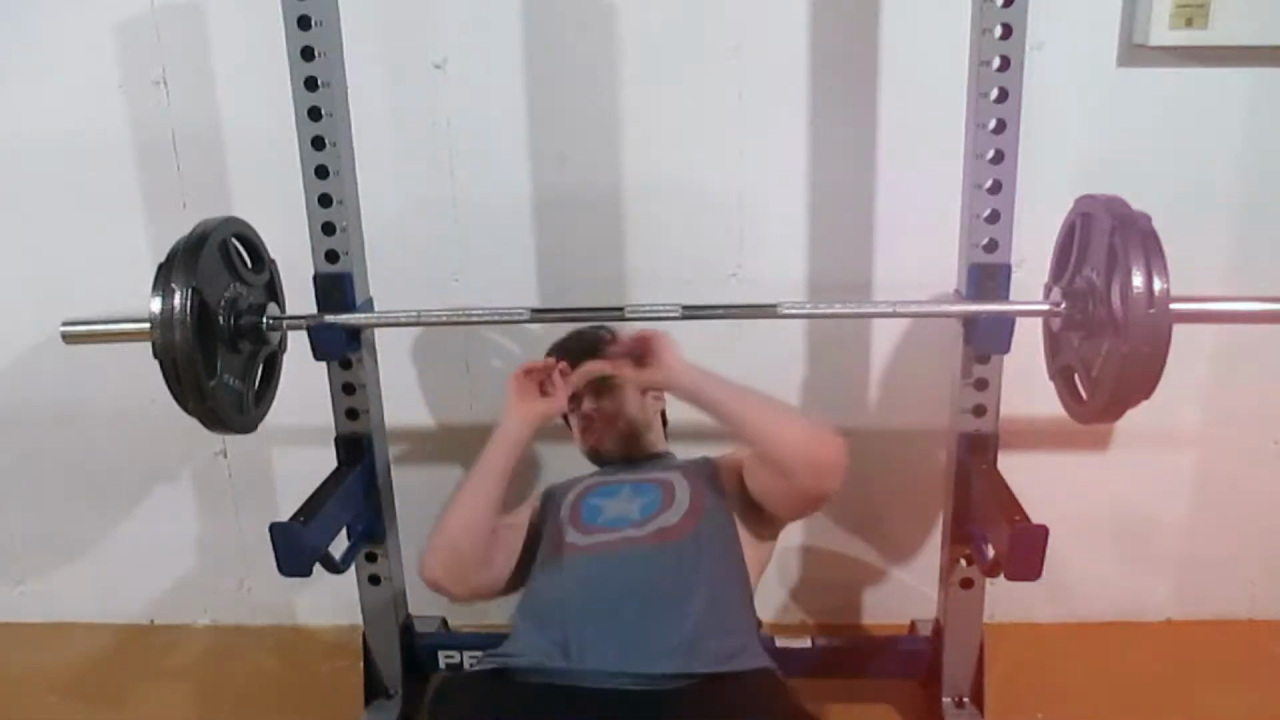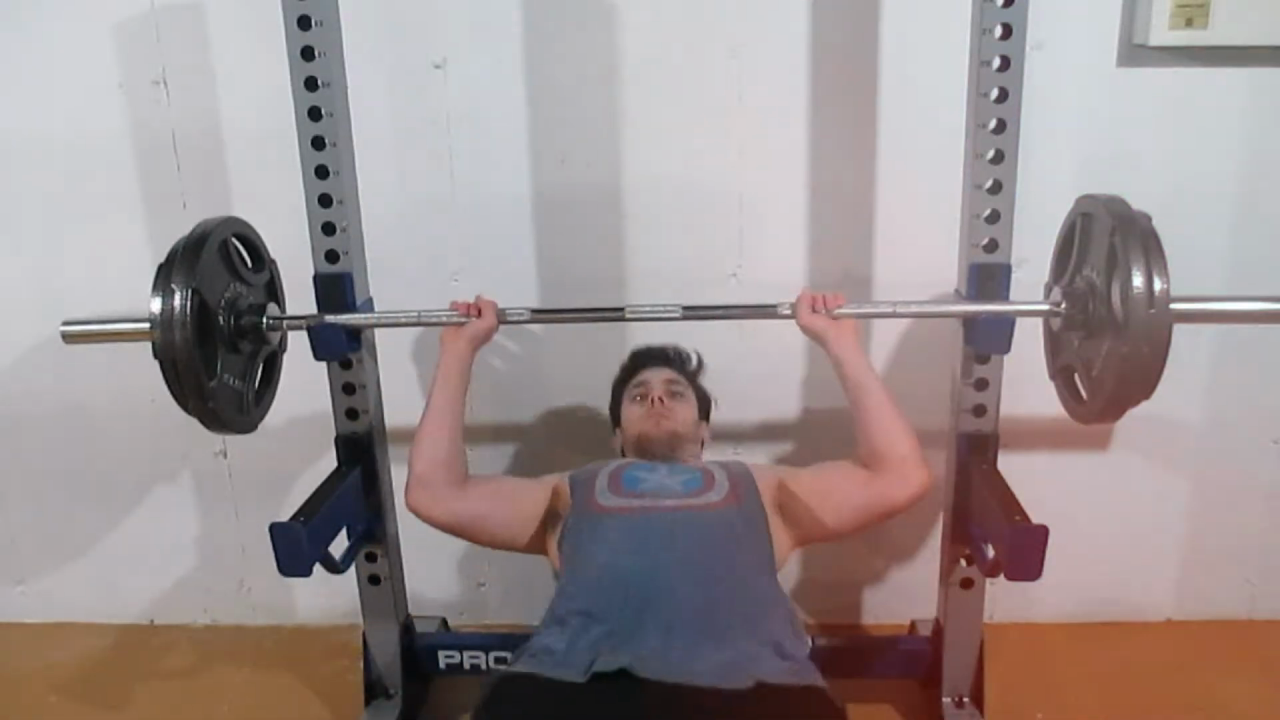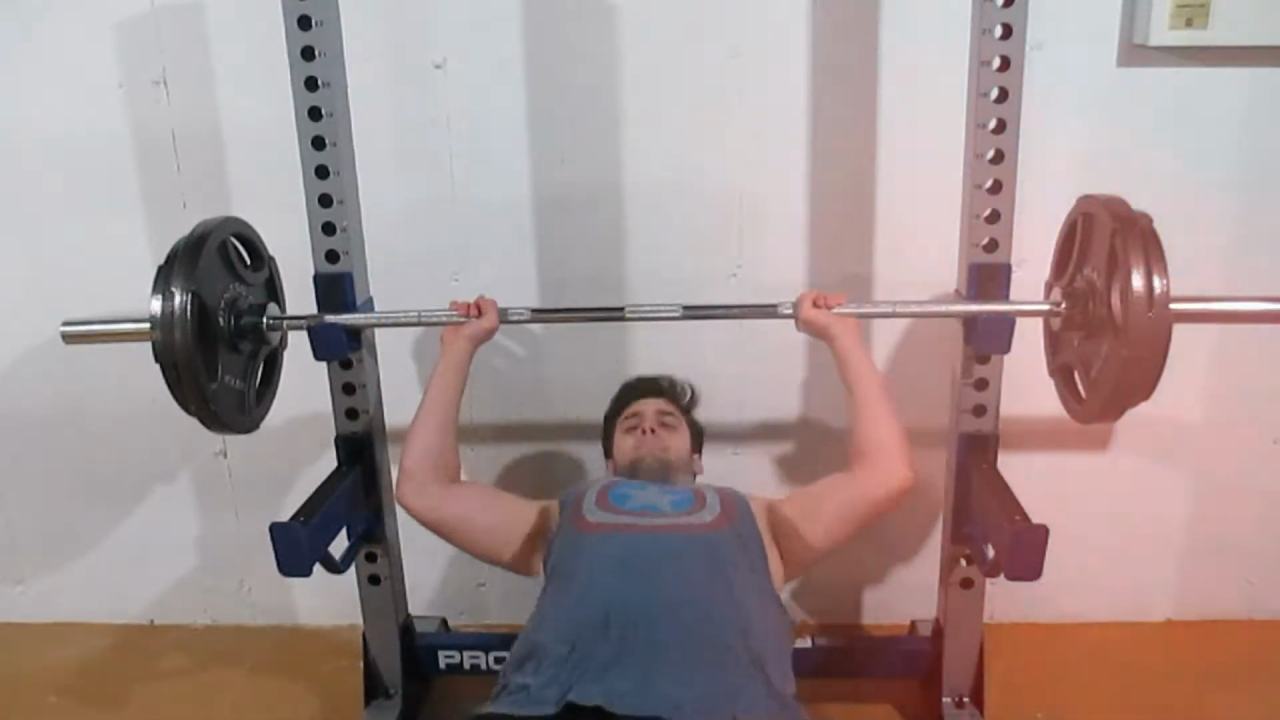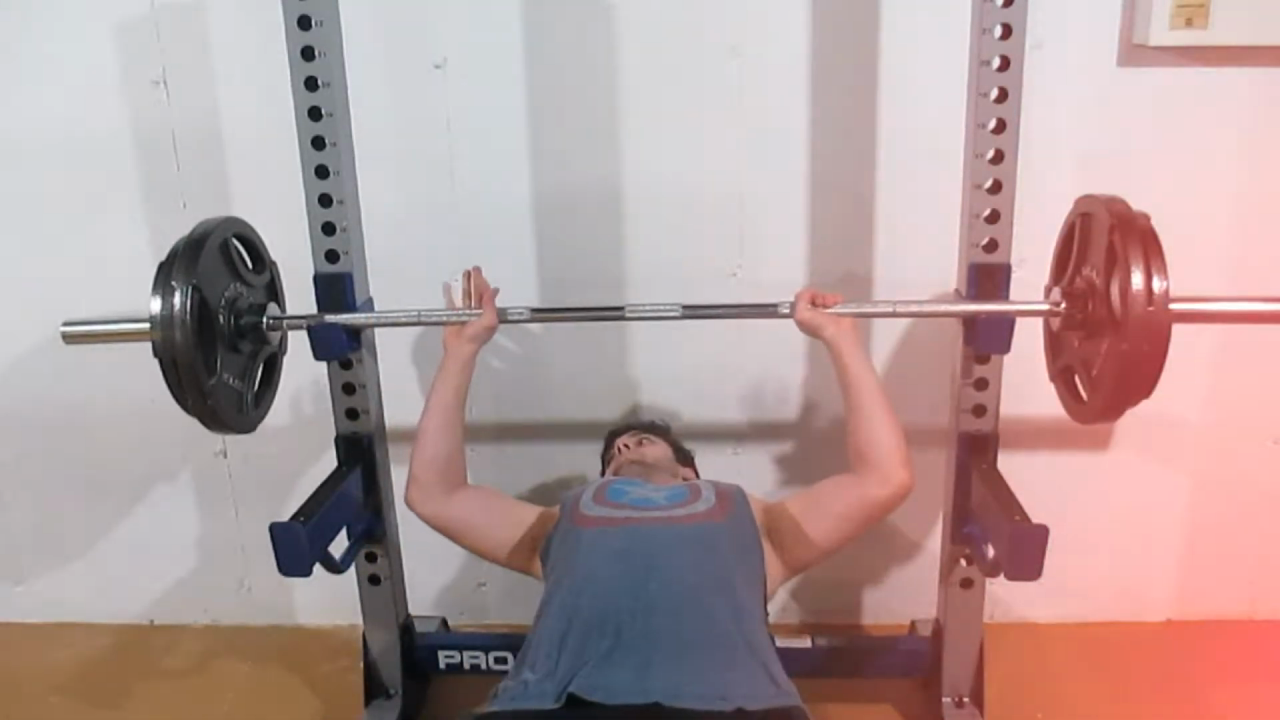
dt=0.7s
person 1, frame 1
left shoulder: (729, 481)
right shoulder: (551, 505)
left elbow: (820, 463)
right elbow: (447, 571)
left wrist: (682, 376)
right wrist: (517, 425)
person 1, frame 2
left shoulder: (757, 489)
right shoulder: (571, 495)
left elbow: (900, 478)
right elbow: (434, 493)
left wrist: (840, 344)
right wrist: (459, 350)
person 1, frame 3
left shoulder: (751, 519)
right shoulder: (563, 518)
left elbow: (885, 473)
right elbow: (425, 489)
left wrist: (842, 338)
right wrist: (459, 349)
person 1, frame 4
left shoulder: (747, 516)
right shoulder: (561, 521)
left elbow: (884, 477)
right elbow: (432, 491)
left wrist: (839, 338)
right wrist: (462, 348)
